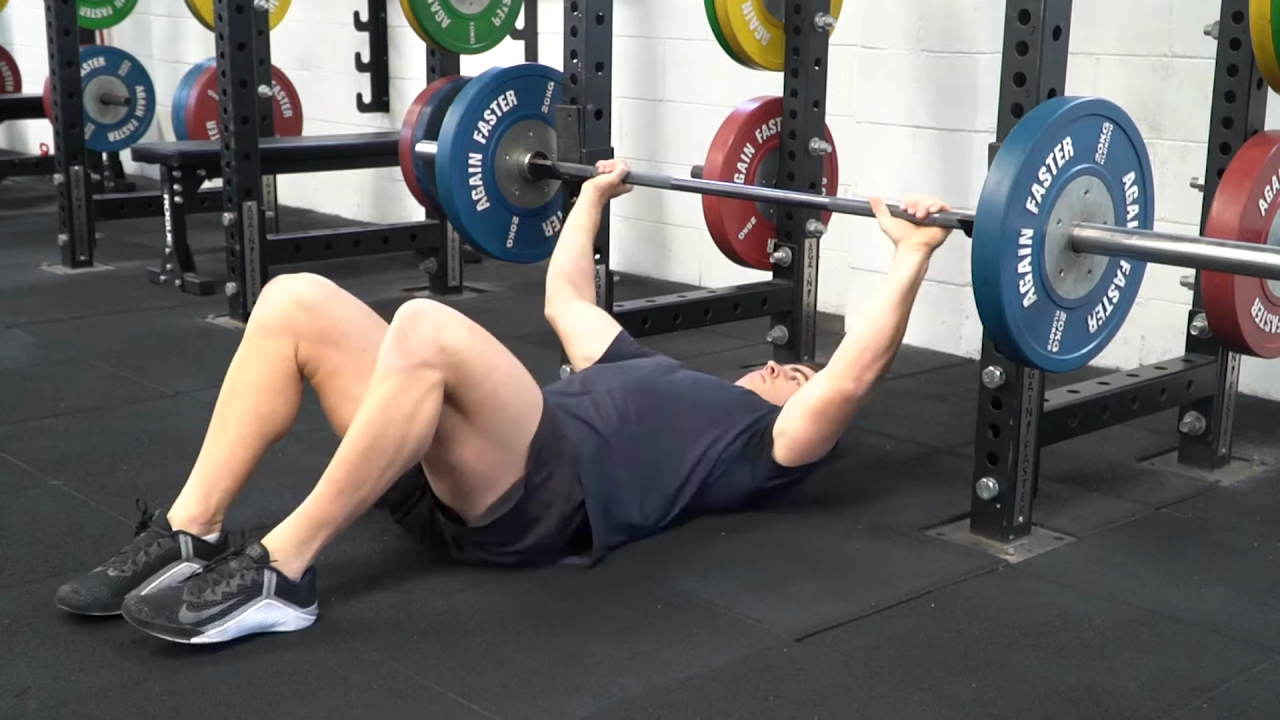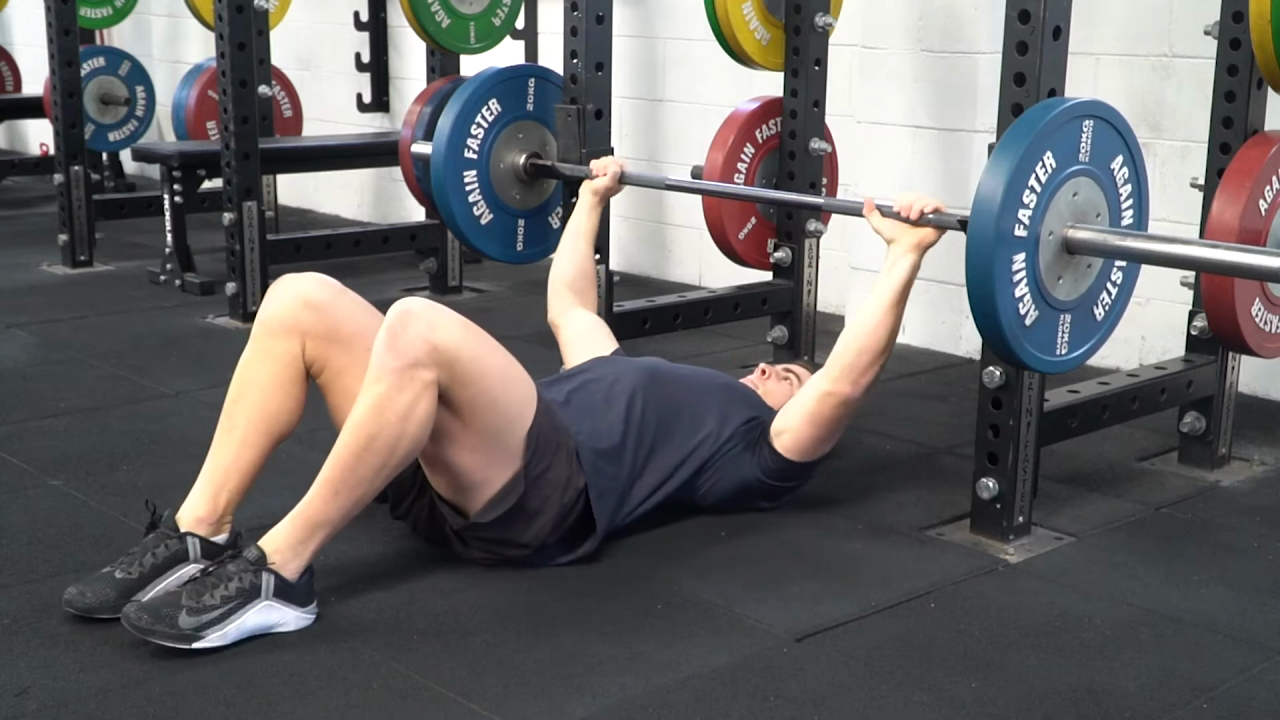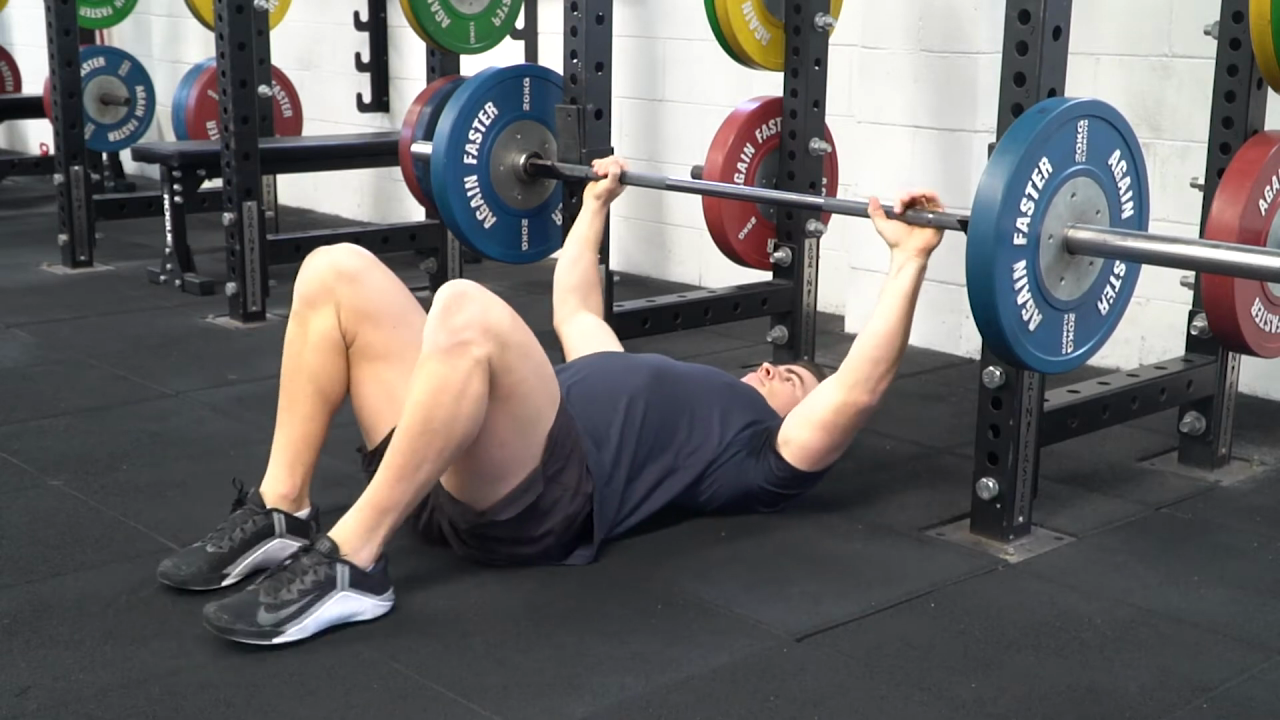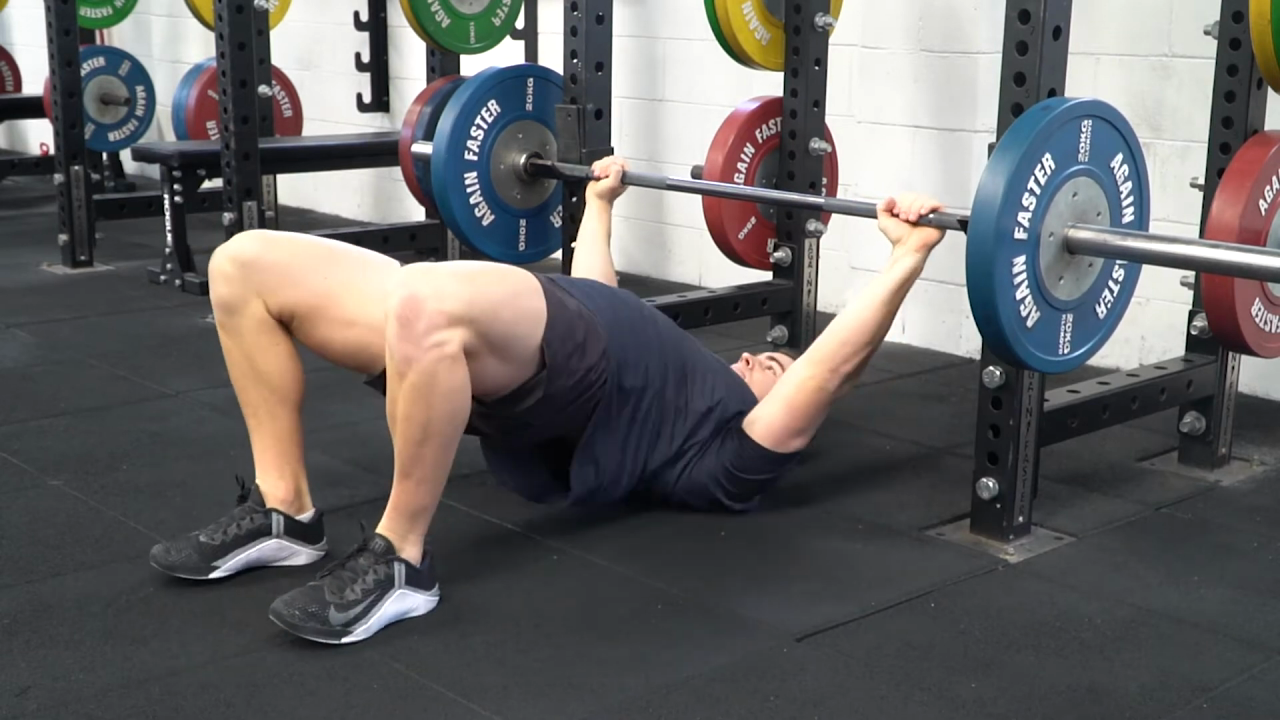
dt=0.7s
person 1, frame 1
left shoulder: (766, 448)
right shoulder: (651, 375)
left elbow: (851, 377)
right elbow: (565, 302)
left wrist: (912, 256)
right wrist: (591, 200)
left hip: (540, 493)
right hip: (443, 475)
left knee: (427, 323)
right knee: (297, 300)
left ankle: (278, 572)
right ankle: (187, 536)
person 1, frame 2
left shoulder: (764, 452)
right shoulder: (646, 383)
left elbow: (844, 382)
right elbow: (569, 310)
left wrist: (904, 255)
right wrist: (590, 204)
left hip: (538, 486)
right hip: (446, 471)
left knee: (417, 325)
right knee: (301, 301)
left ankle: (276, 573)
right ankle: (199, 536)
person 1, frame 3
left shoulder: (765, 450)
right shoulder: (656, 385)
left elbow: (861, 387)
right elbow: (574, 313)
left wrist: (909, 257)
right wrist: (595, 204)
left hip: (540, 493)
right hip: (447, 463)
left knee: (466, 308)
right knee: (338, 273)
left ankle: (351, 560)
right ankle: (279, 514)
person 1, frame 4
right shoulder: (684, 392)
left elbow: (833, 365)
right elbow: (591, 291)
left wrist: (908, 255)
right wrist: (598, 202)
right hip: (449, 334)
left knee: (423, 307)
right knee: (243, 265)
left ankle: (398, 561)
right ankle: (283, 514)
